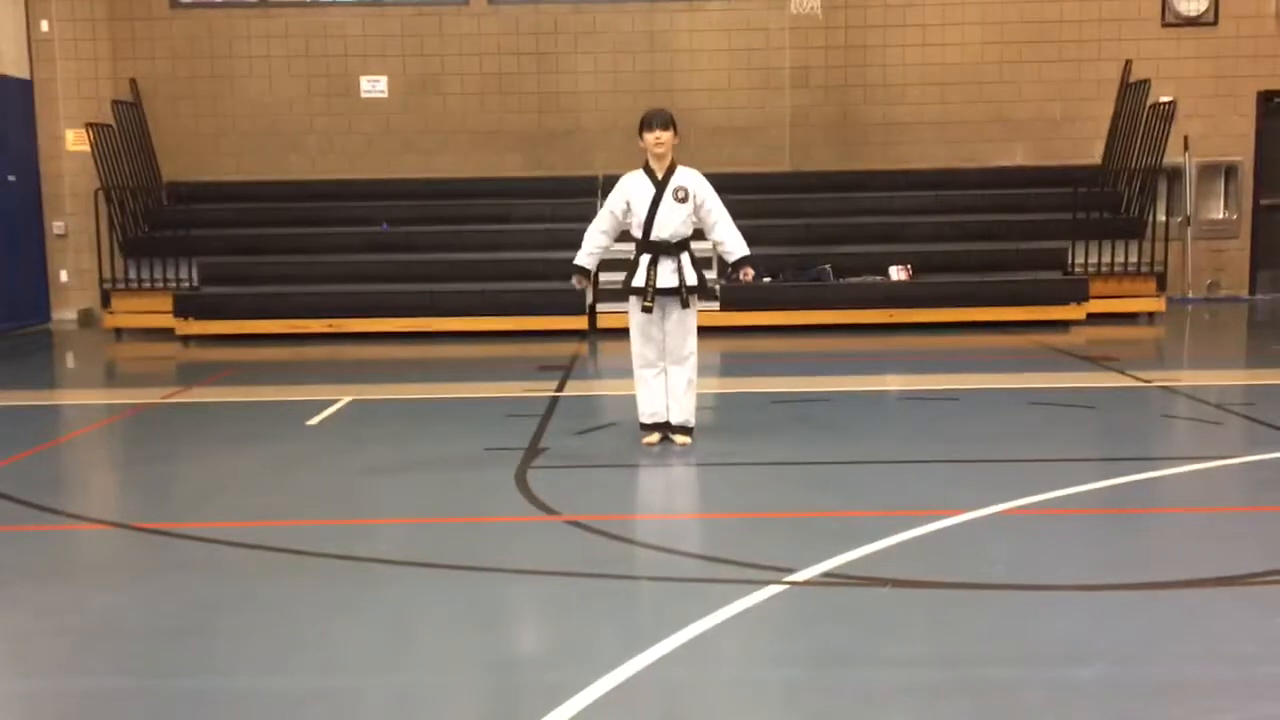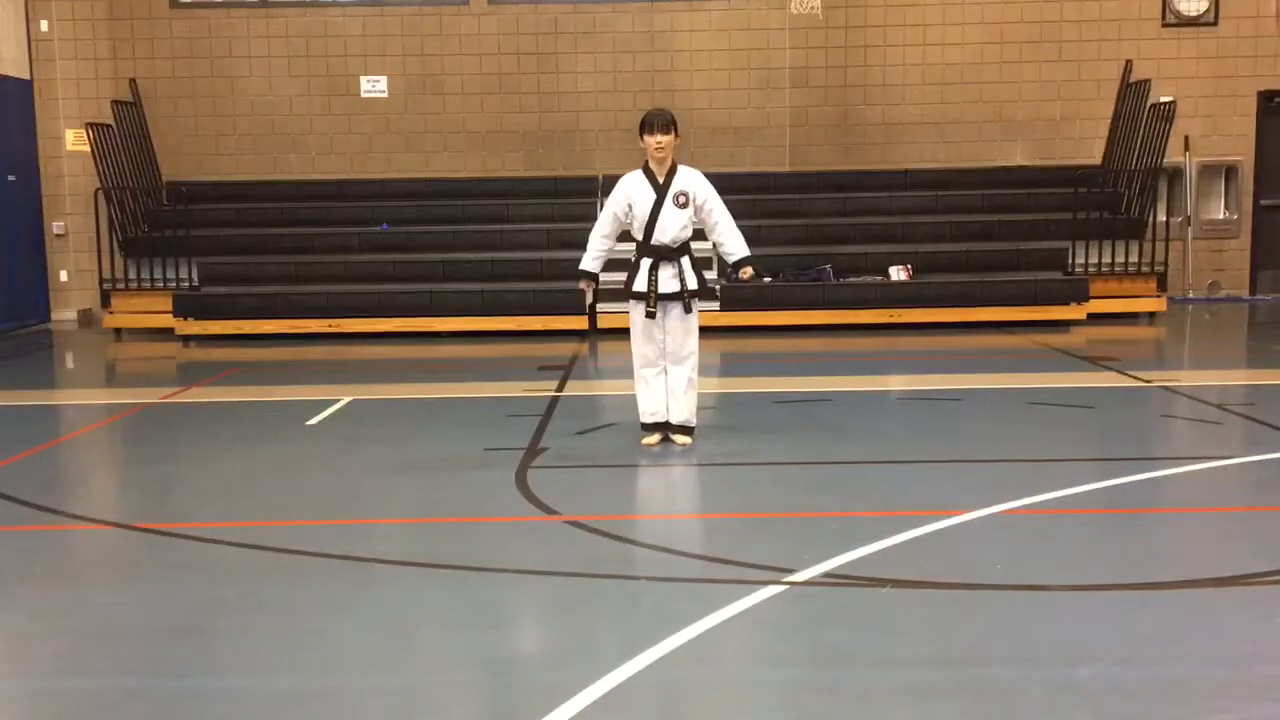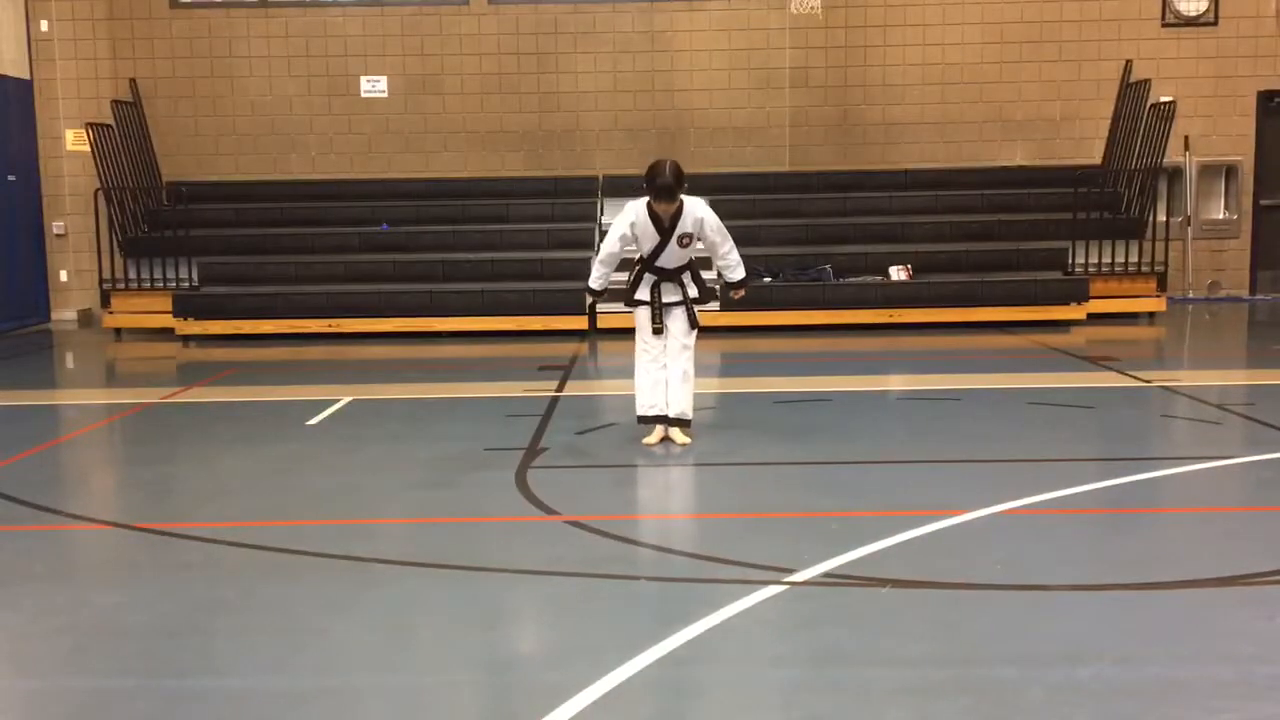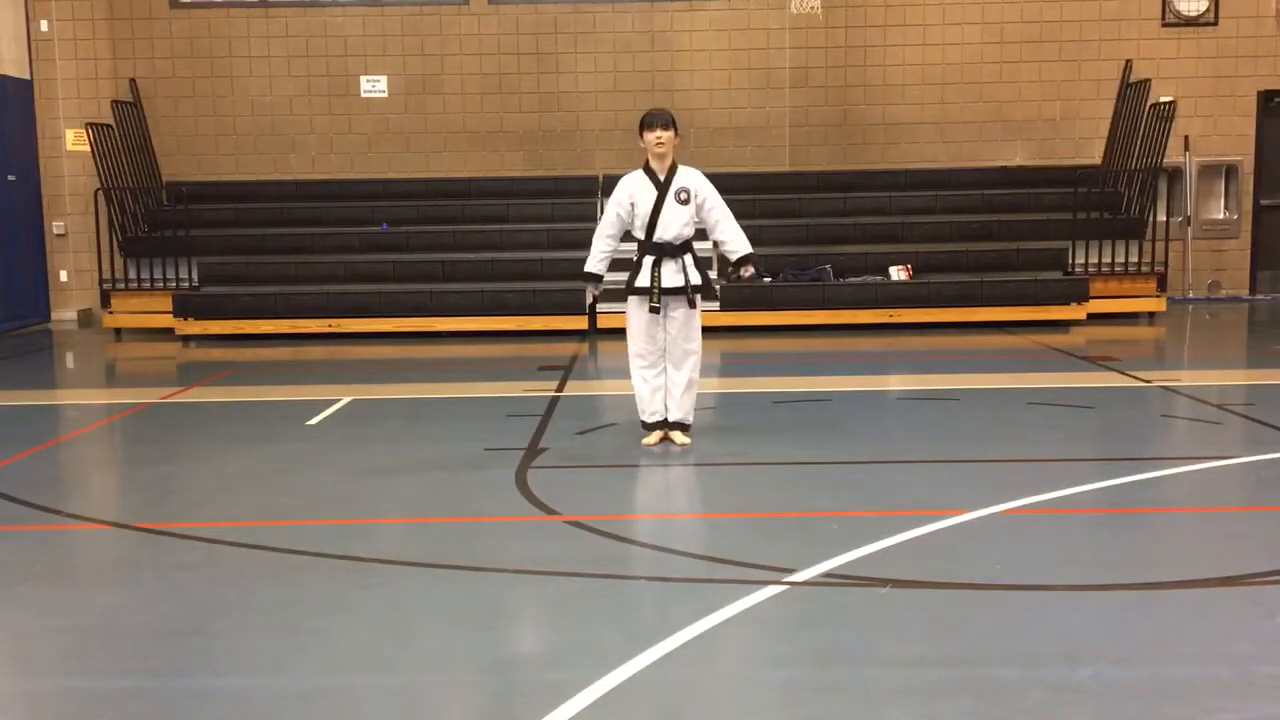
dt=0.7s
person 1, frame 1
left shoulder: (693, 180)
right shoulder: (629, 184)
left elbow: (719, 222)
right elbow: (604, 226)
left wrist: (741, 260)
right wrist: (583, 265)
left hip: (681, 272)
right hip: (644, 273)
left knee: (681, 352)
right knee: (647, 353)
left ankle: (680, 423)
right ankle: (653, 422)
person 1, frame 2
left shoulder: (693, 180)
right shoulder: (629, 184)
left elbow: (719, 221)
right elbow: (605, 228)
left wrist: (741, 259)
right wrist: (589, 269)
left hip: (681, 273)
right hip: (645, 274)
left knee: (682, 353)
right knee: (648, 354)
left ankle: (681, 423)
right ankle: (654, 422)
person 1, frame 3
left shoulder: (698, 212)
right shoulder: (633, 214)
left elbow: (722, 246)
right elbow: (609, 251)
left wrist: (736, 280)
right wrist: (596, 287)
left hip: (683, 285)
right hip: (647, 286)
left knee: (681, 353)
right knee: (650, 353)
left ankle: (677, 422)
right ankle: (657, 422)
person 1, frame 4
left shoulder: (693, 179)
right shoulder: (630, 184)
left elbow: (720, 220)
right elbow: (609, 229)
left wrist: (743, 256)
right wrist: (594, 273)
left hip: (683, 271)
right hip: (646, 272)
left knee: (684, 353)
right knee: (645, 353)
left ankle: (678, 422)
right ankle: (655, 422)
